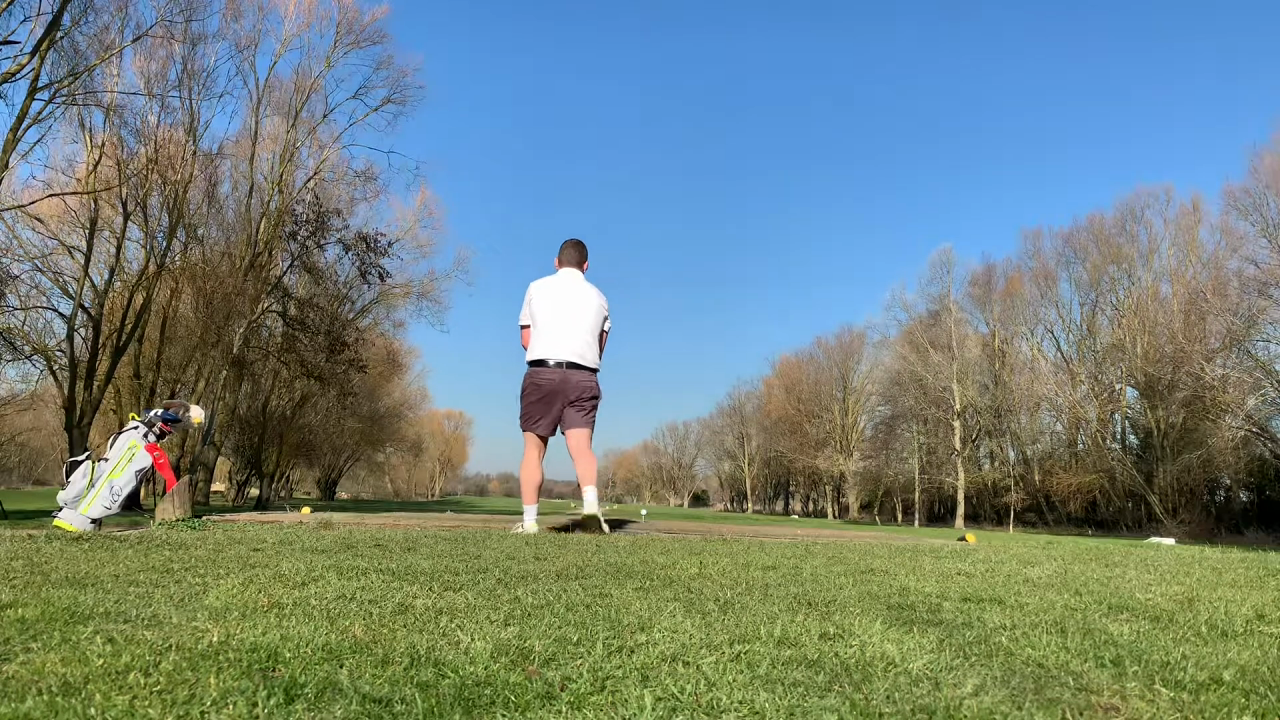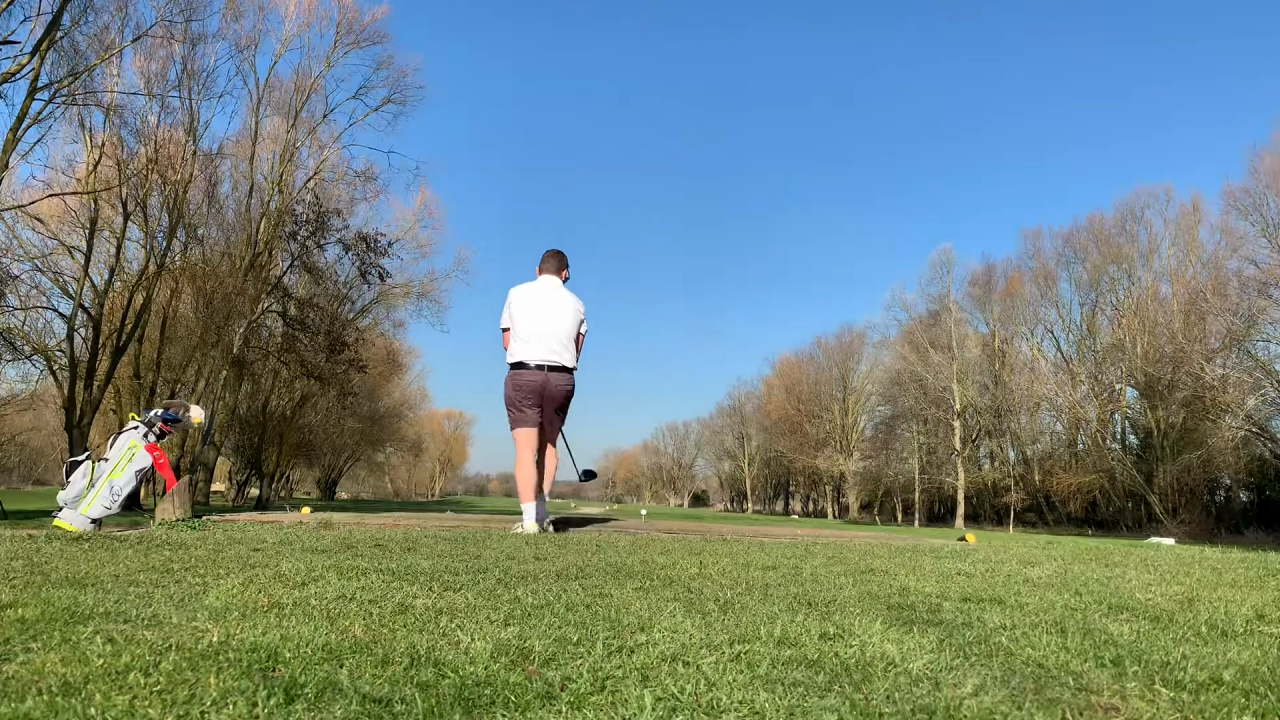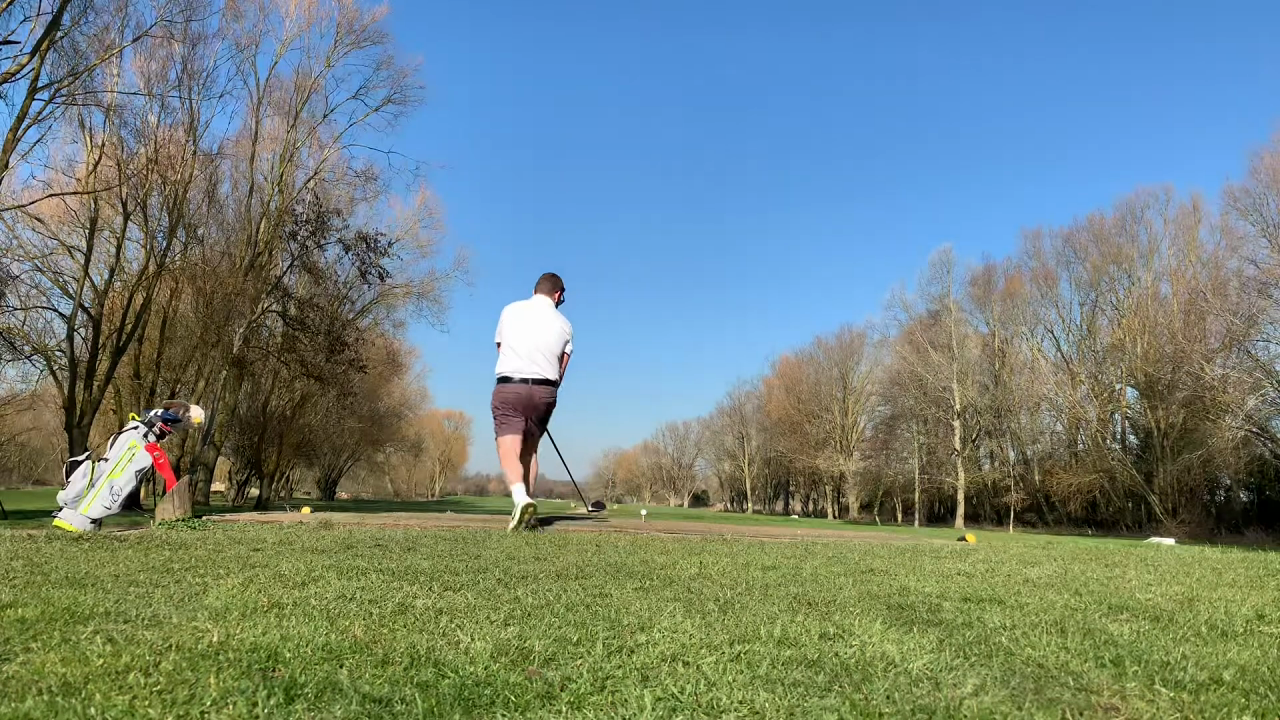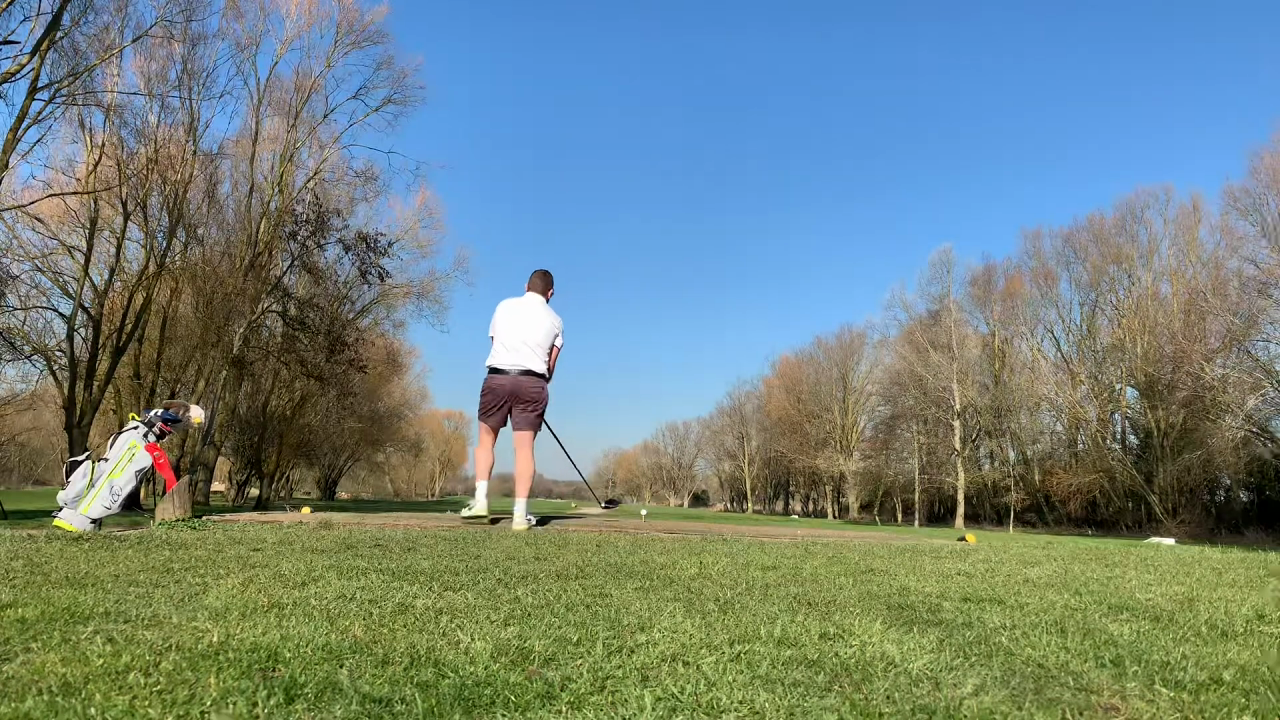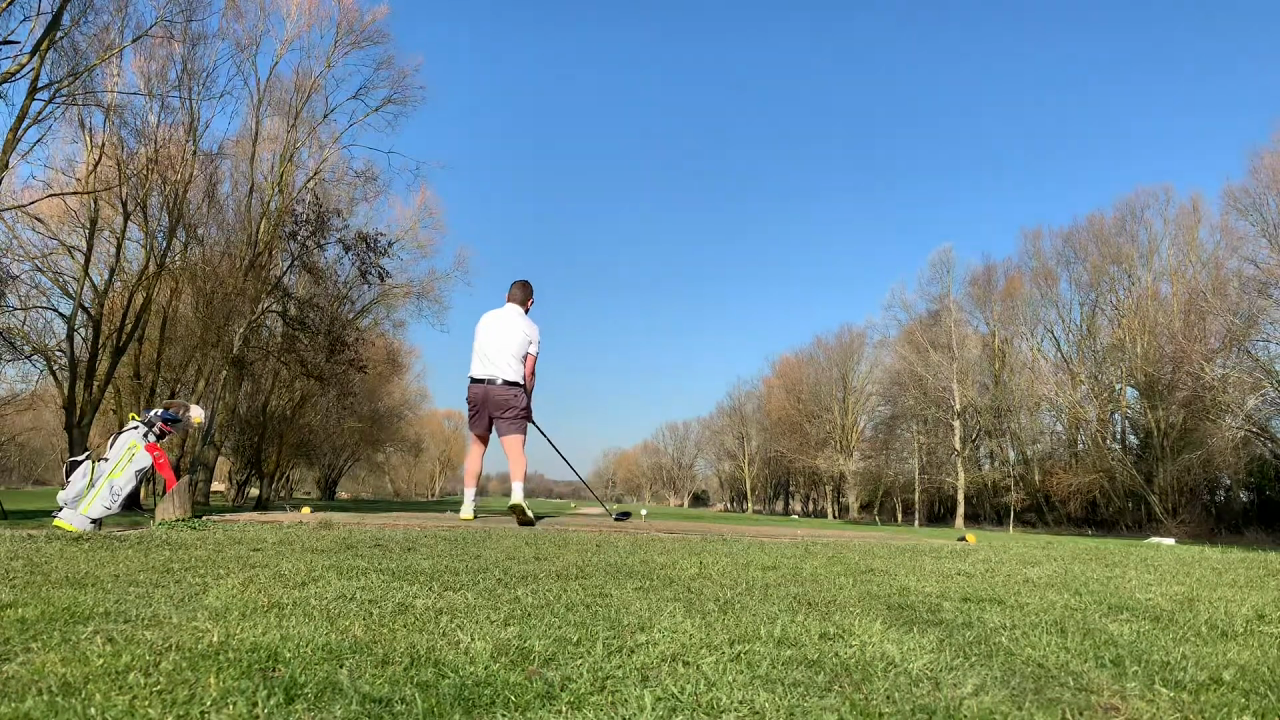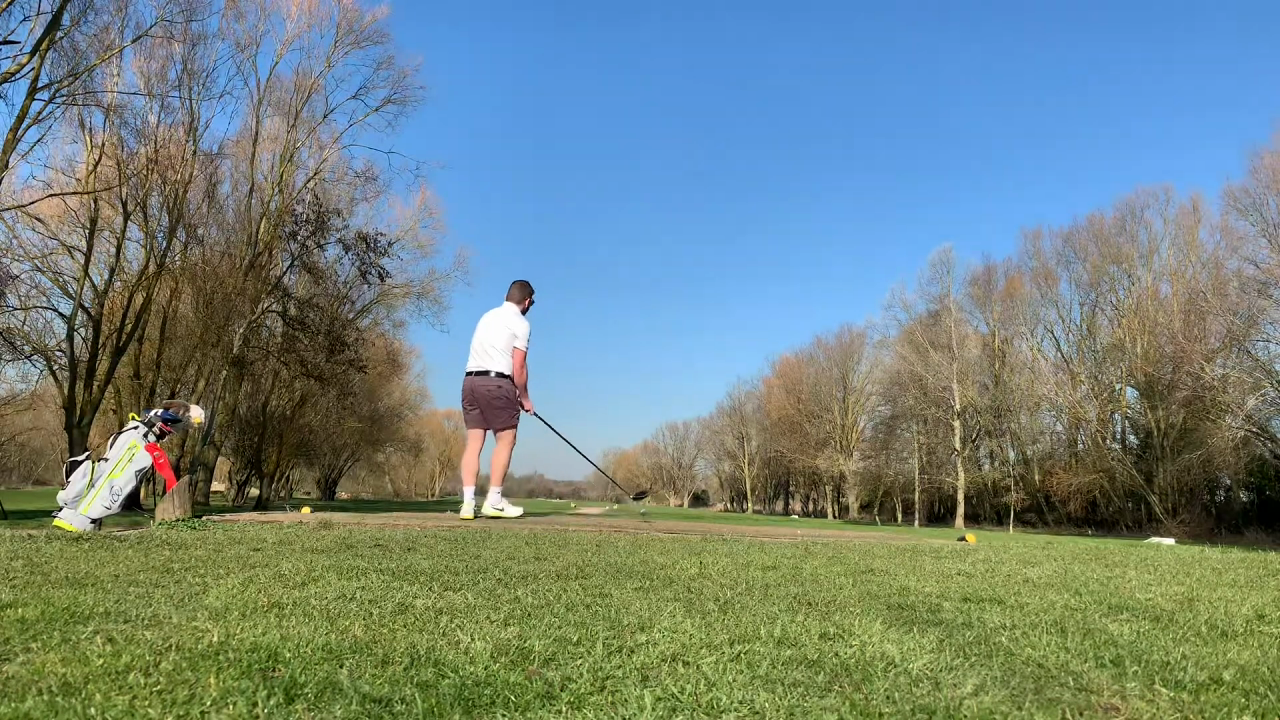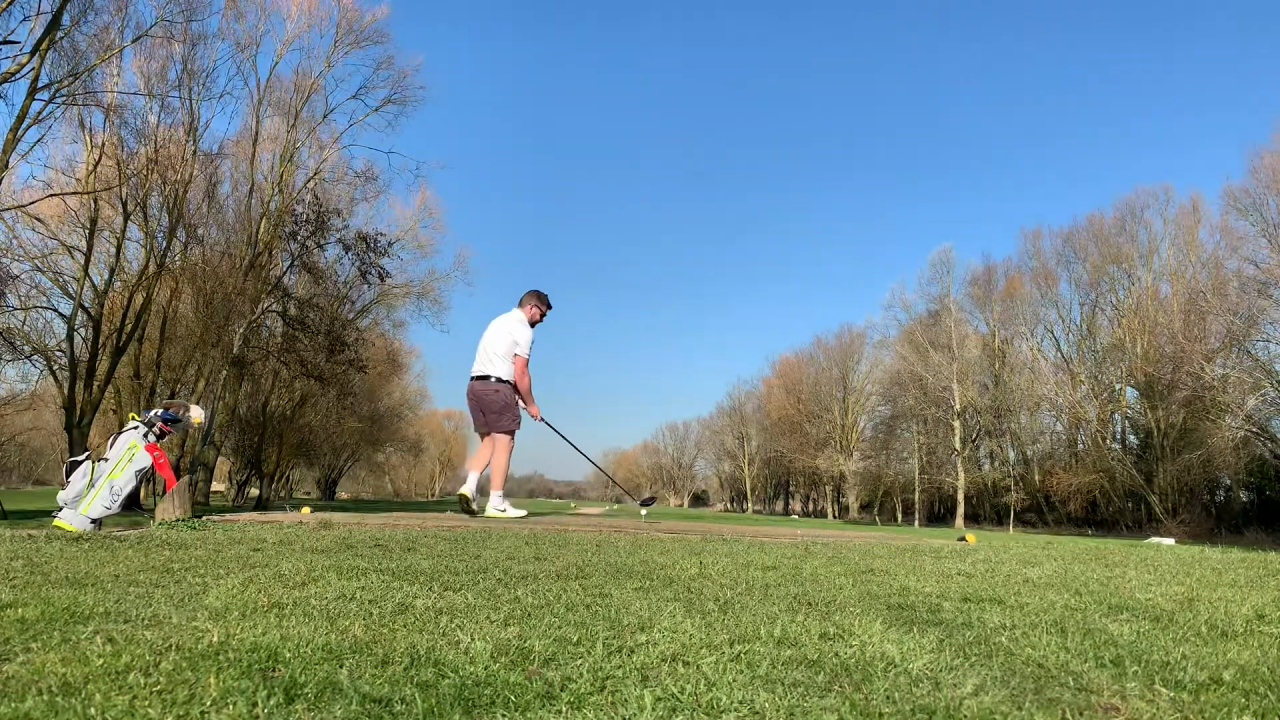
dt=0.3s
person 1, frame 1
left shoulder: (537, 287)
right shoulder: (598, 298)
left elbow: (526, 340)
right elbow: (599, 347)
left hip: (542, 374)
right hip: (583, 377)
left knee: (533, 451)
right knee: (581, 448)
left ankle: (529, 520)
right ankle: (590, 503)
person 1, frame 2
left shoulder: (516, 293)
right shoulder: (575, 303)
left elbow: (507, 342)
right elbow: (576, 350)
left hip: (523, 376)
right hip: (561, 379)
left knee: (525, 450)
right knee: (548, 446)
left ankle: (529, 520)
right ankle: (541, 513)
person 1, frame 3
left shoulder: (510, 310)
right shoulder: (563, 324)
right elbow: (560, 371)
left hip: (509, 387)
right hip: (543, 390)
left knee: (509, 456)
right knee: (529, 452)
left ankle: (523, 500)
right ankle: (522, 508)
person 1, frame 4
left shoulder: (504, 306)
right shoulder: (554, 319)
right elbow: (550, 364)
right wrist: (539, 389)
left hip: (498, 379)
right hip: (532, 383)
left knee: (486, 439)
right knee: (524, 448)
left ankle: (480, 498)
right ankle: (520, 513)
person 1, frame 5
left shoulder: (486, 318)
right shoulder: (530, 328)
right elbow: (528, 373)
right wrist: (527, 403)
left hip: (477, 387)
right hip: (508, 391)
left knee: (477, 446)
right knee: (515, 450)
left ankle: (468, 504)
right ankle: (517, 496)
person 1, frame 6
left shoulder: (488, 316)
right shoulder: (520, 323)
right elbow: (518, 367)
left wrist: (514, 393)
right wrist: (524, 398)
left hip: (471, 381)
right hip: (496, 384)
left knee: (473, 443)
right knee: (505, 441)
left ankle: (468, 503)
right ankle: (494, 501)
person 1, frame 7
left shoulder: (502, 320)
right shoulder: (523, 330)
right elbow: (521, 373)
left wrist: (519, 396)
right wrist: (531, 404)
left hip: (477, 385)
right hip: (497, 388)
left knee: (489, 442)
right knee: (504, 444)
left ankle: (469, 486)
right ankle: (496, 503)
